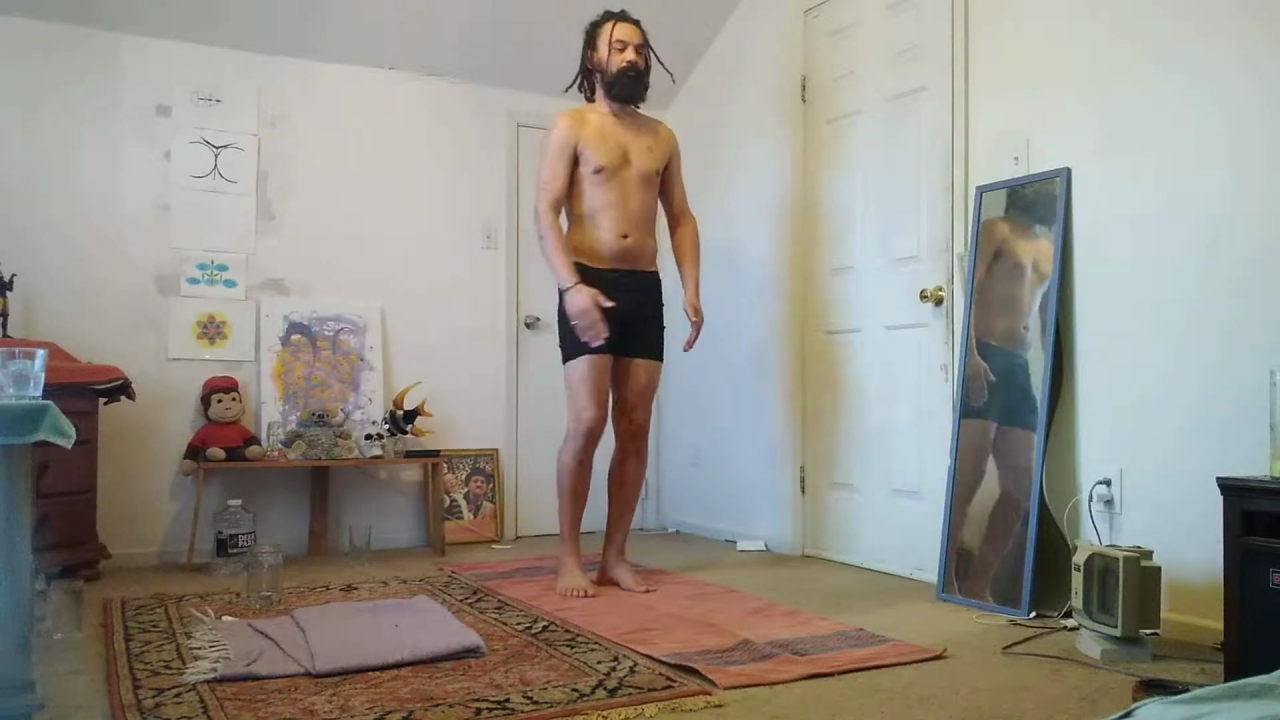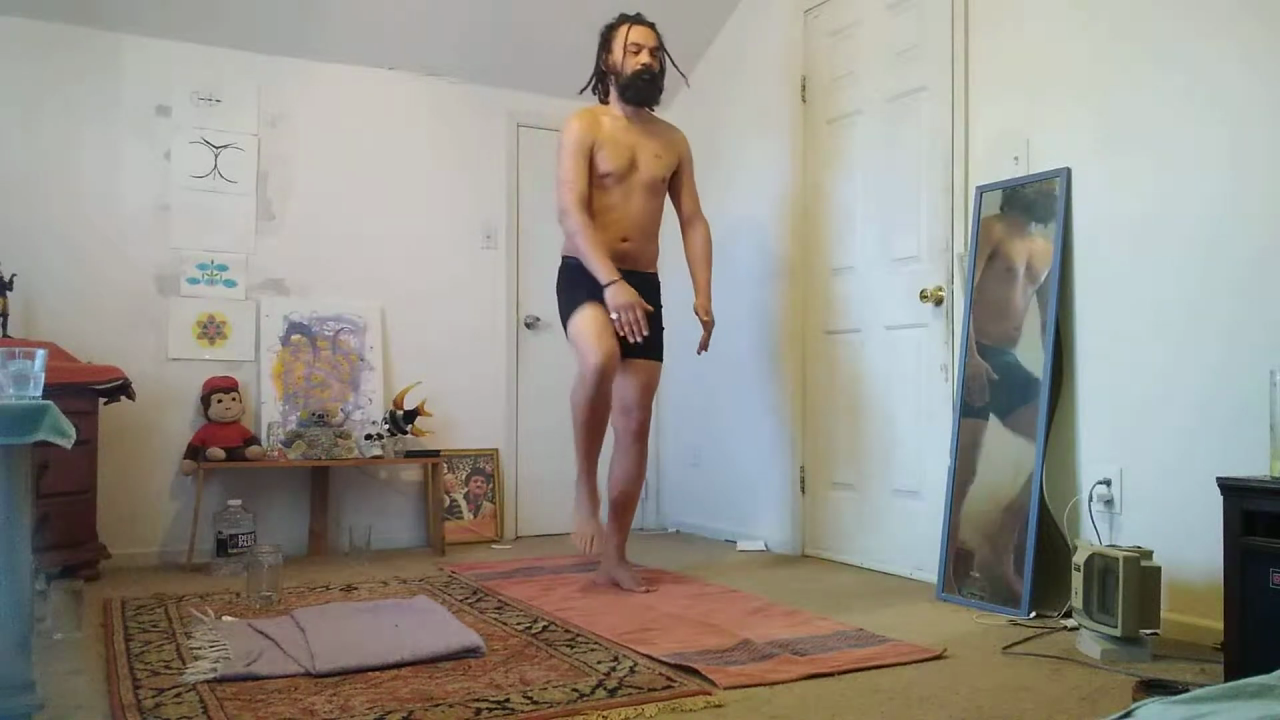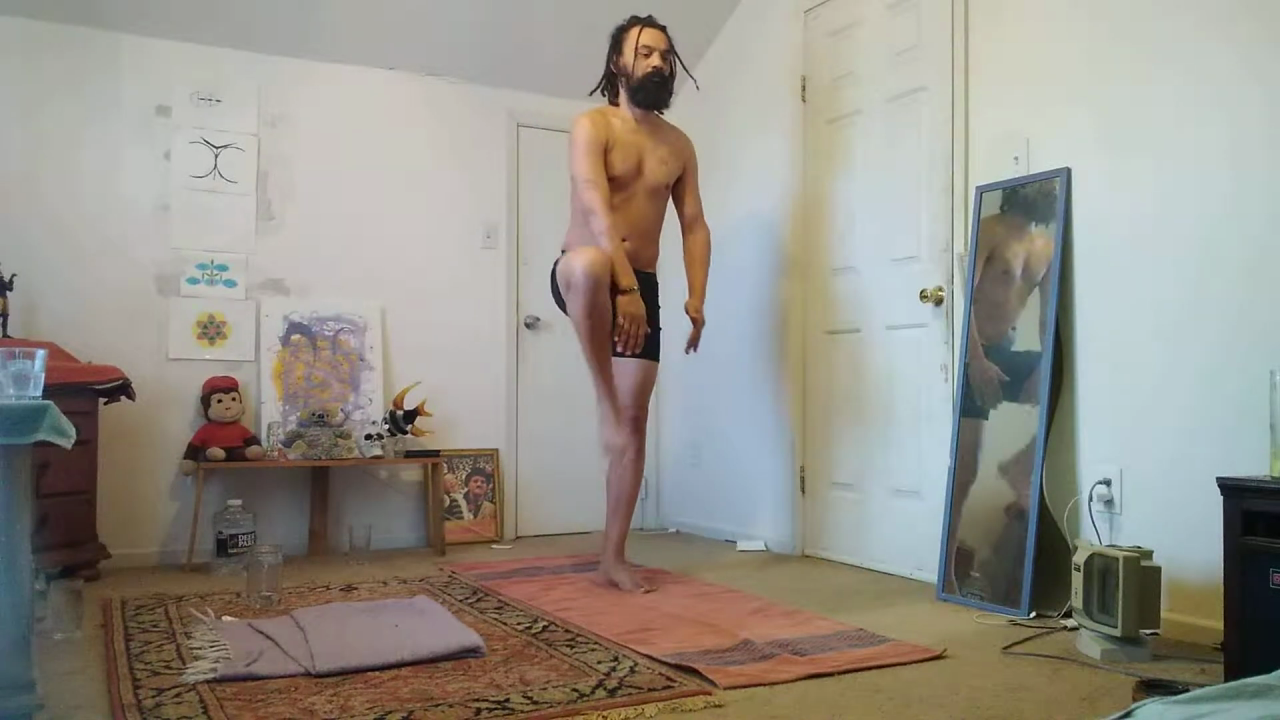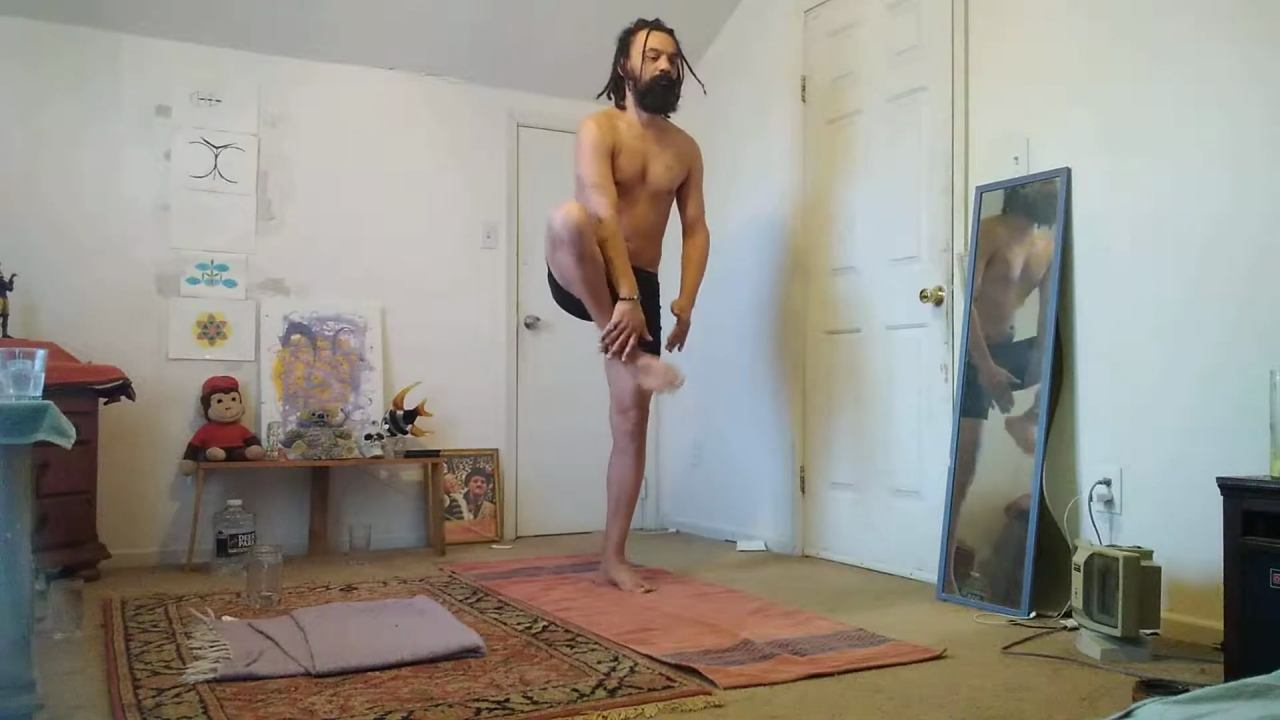
dt=0.3s
person 1, frame 1
left shoulder: (661, 136)
right shoulder: (571, 126)
left elbow: (680, 218)
right elbow: (546, 212)
left wrist: (691, 291)
right wrist: (572, 286)
left hip: (644, 289)
right hip: (588, 288)
left knee: (635, 426)
right knee: (587, 421)
left ankle: (615, 556)
right ankle: (569, 556)
person 1, frame 2
left shoulder: (673, 141)
right shoulder: (583, 127)
left elbow: (693, 221)
right elbow: (571, 211)
left wrist: (702, 294)
right wrist: (610, 283)
left hip: (644, 285)
right hip: (587, 278)
left knee: (635, 423)
right knee: (598, 362)
left ankle: (614, 556)
right ankle: (586, 495)
person 1, frame 3
left shoulder: (679, 145)
right shoulder: (592, 127)
left elbow: (694, 225)
right elbow: (596, 212)
left wrist: (696, 297)
right wrist: (623, 289)
left hip: (641, 287)
right hip: (588, 283)
left knee: (639, 424)
right knee: (587, 261)
left ankle: (613, 558)
right ankle: (608, 405)
person 1, frame 4
left shoulder: (685, 149)
right shoulder: (598, 129)
left elbow: (695, 229)
right elbow: (605, 214)
left wrist: (685, 299)
right wrist: (625, 298)
left hip: (642, 287)
right hip: (585, 280)
left knee: (631, 422)
right knee: (568, 216)
left ankle: (614, 557)
right ankle: (635, 361)
person 2, frame 1
left shoulder: (1049, 253)
right shoulder: (995, 230)
left elbow: (1049, 321)
right elbow: (966, 291)
right wrist: (970, 355)
left hip: (1018, 368)
right hip: (982, 359)
left knee: (1022, 484)
right knee: (967, 476)
left ankle: (977, 584)
right ankle: (945, 579)
person 2, frame 2
left shoulder: (1046, 249)
right shoulder: (990, 229)
left elbow: (1048, 316)
right wrist: (970, 355)
left hip: (1008, 362)
right hip: (977, 359)
right knee: (961, 473)
left ankle: (1003, 549)
right ankle: (944, 577)
person 2, frame 3
left shoulder: (1047, 247)
right shoulder: (988, 230)
left elbow: (1050, 314)
right wrist: (976, 359)
left hip: (1006, 355)
right hip: (973, 357)
right knee: (963, 469)
left ankle: (1023, 464)
right ankle: (945, 575)
person 2, frame 4
left shoulder: (1048, 248)
right shoulder: (990, 232)
left elbow: (1049, 315)
right elbow: (964, 298)
left wrist: (1047, 364)
right wrist: (984, 364)
left hip: (1004, 350)
right hip: (972, 355)
right knee: (963, 467)
left ankle: (1029, 419)
right ankle: (945, 574)
